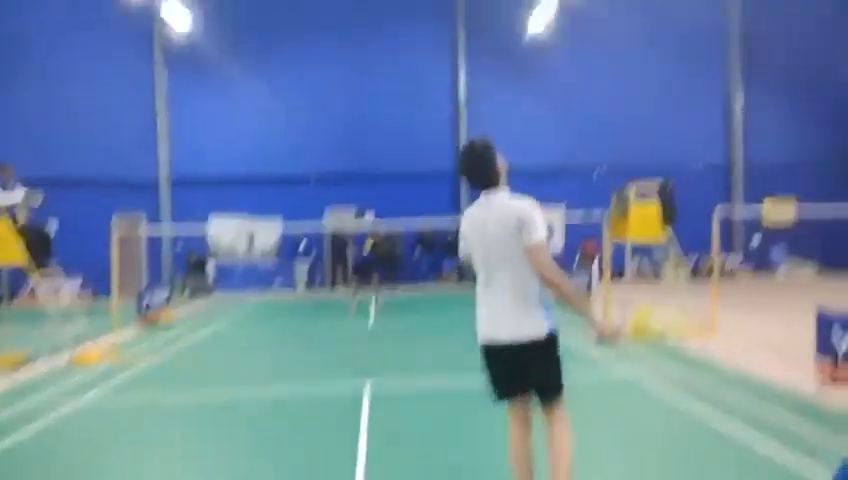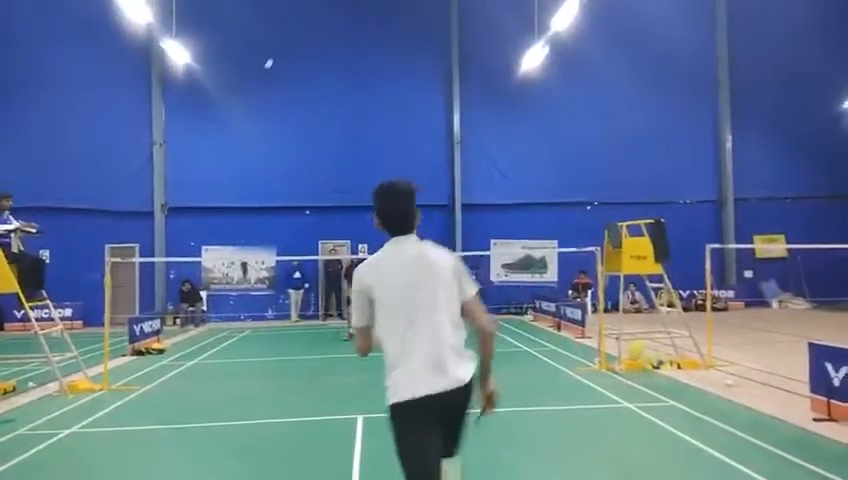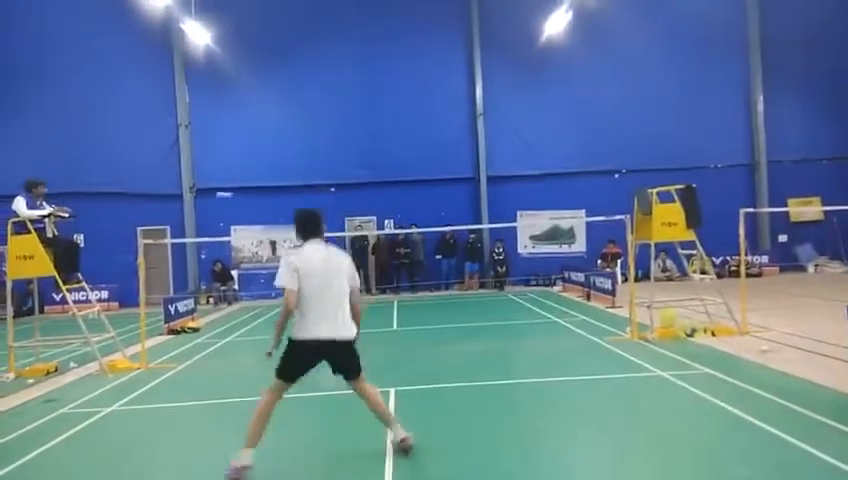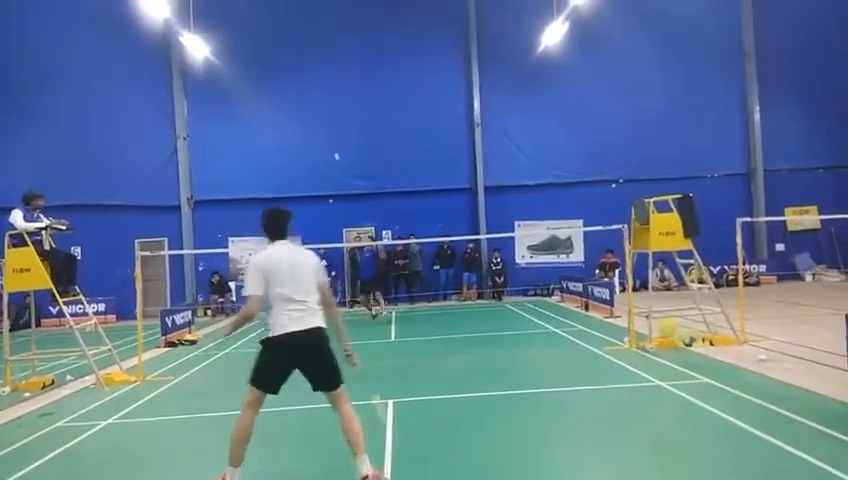
dt=1s
person 1, frame 1
left shoulder: (470, 219)
right shoulder: (523, 209)
right elbow: (545, 271)
right wrist: (591, 316)
left hip: (492, 333)
right hip: (532, 328)
left knee: (518, 415)
right knee: (555, 411)
person 1, frame 2
left shoulder: (365, 273)
right shoulder: (445, 260)
left elbow: (363, 347)
right elbow: (485, 327)
right wrist: (486, 379)
left hip: (408, 393)
right hip: (456, 383)
person 1, frame 3
left shoulder: (292, 259)
right shoulder: (343, 258)
left elbow: (290, 305)
right elbow: (357, 308)
left wrist: (275, 340)
right wrist: (351, 335)
left hip: (306, 339)
right hip: (342, 336)
left knee: (272, 394)
right knee: (360, 384)
right ankle: (400, 435)
person 1, frame 4
left shoulder: (259, 261)
right shoulder: (310, 257)
left elbow: (251, 310)
right elbow: (329, 303)
left wrist: (232, 326)
right wrist: (346, 344)
left hip: (281, 339)
right hip: (315, 334)
left knee: (250, 405)
right knee: (342, 403)
